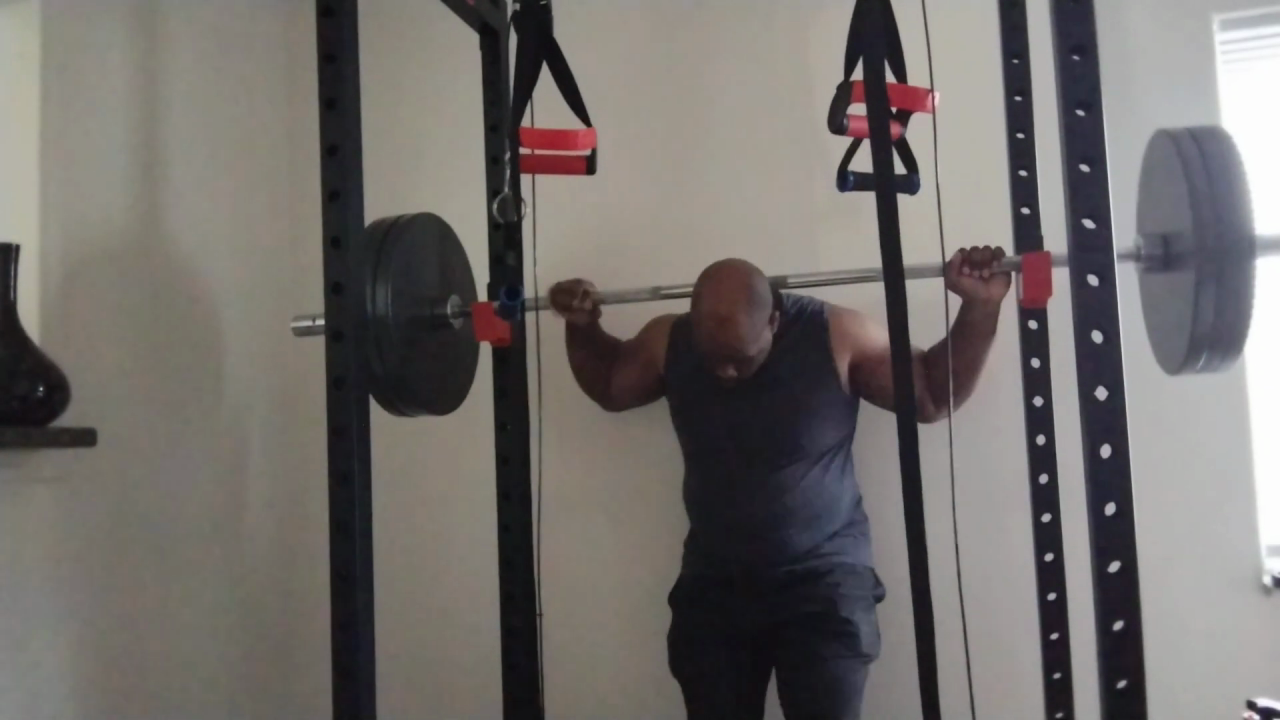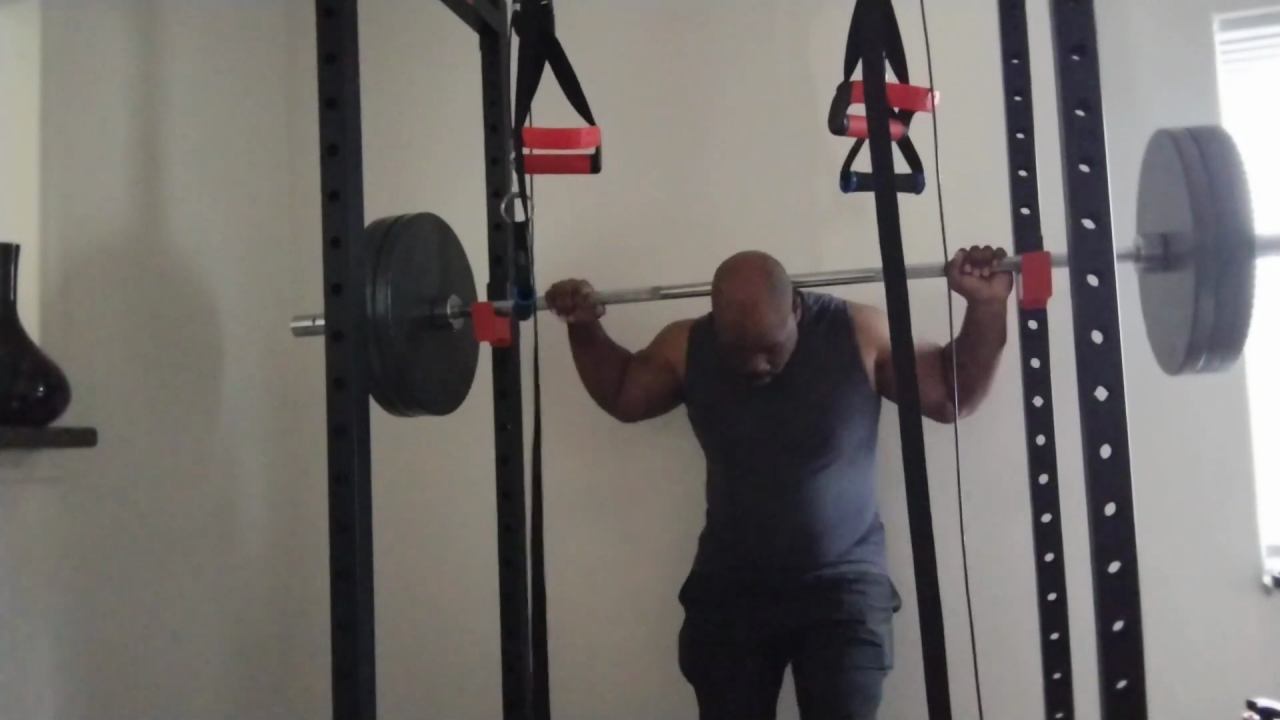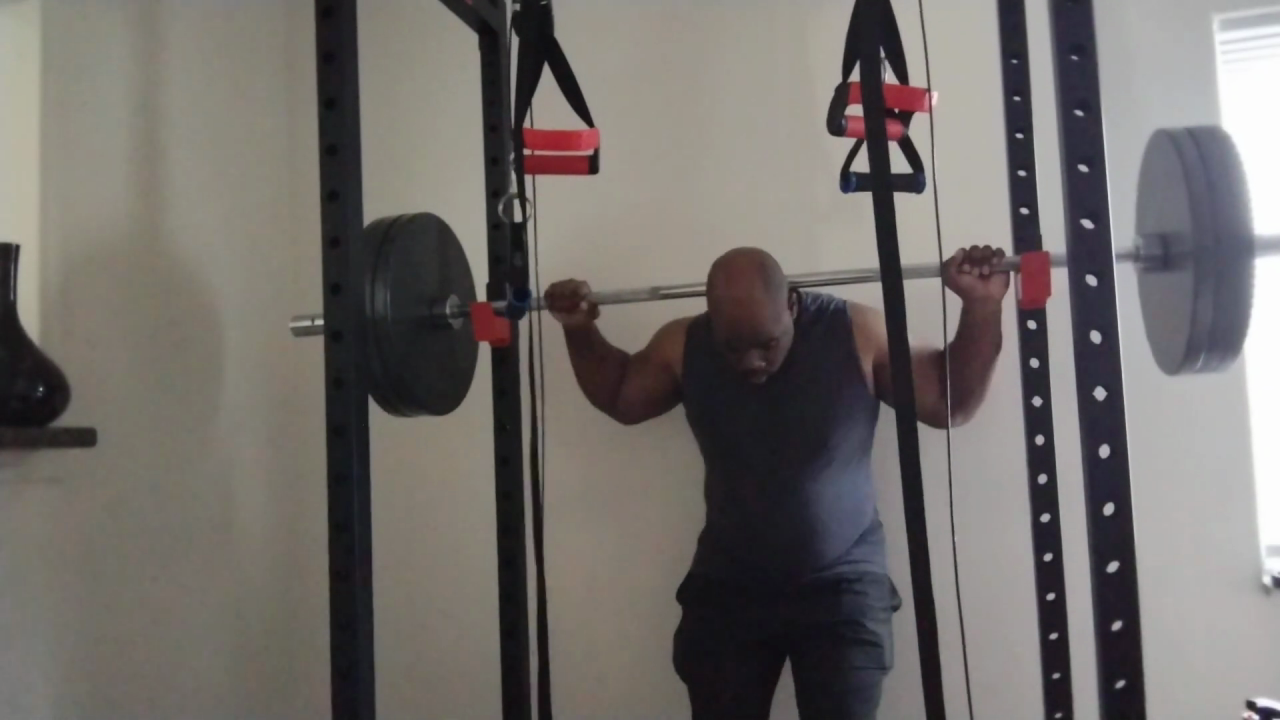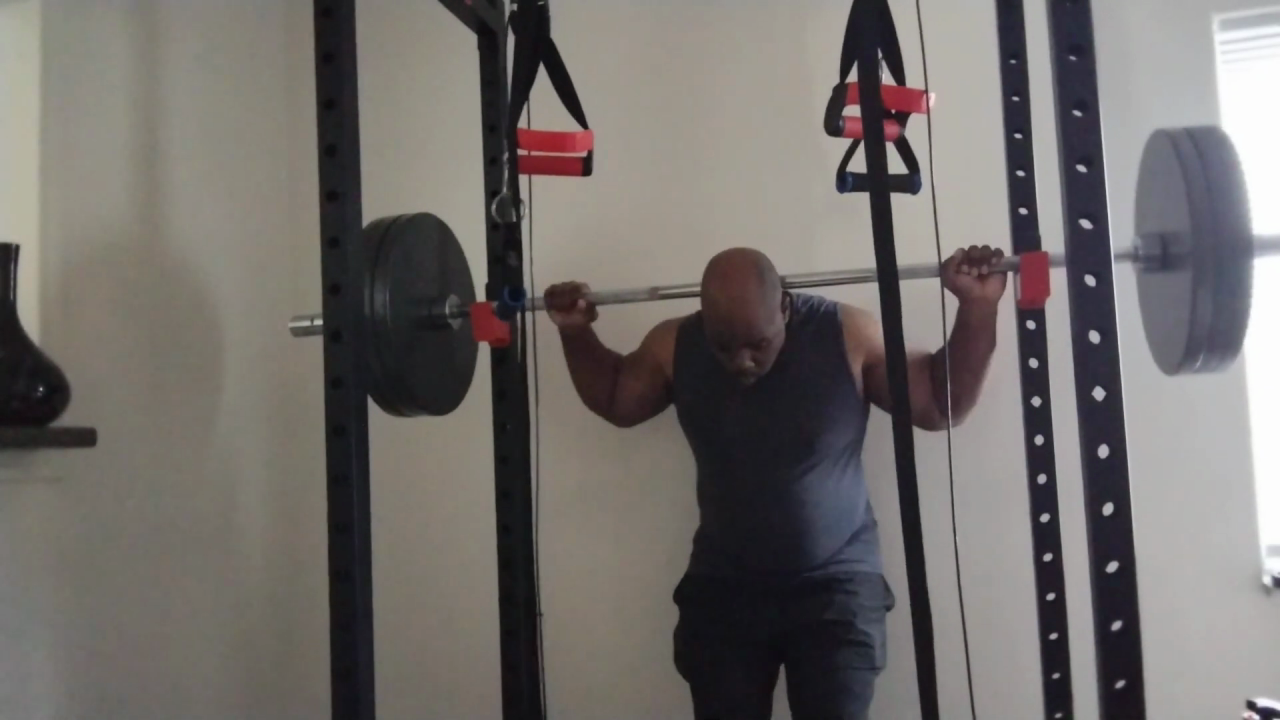
dt=0.3s
person 1, frame 1
left shoulder: (837, 335)
right shoulder: (669, 341)
left elbow: (933, 396)
right elbow: (610, 387)
left wrist: (979, 307)
right wrist: (581, 327)
left hip: (823, 579)
right hip: (715, 585)
person 1, frame 2
left shoulder: (860, 333)
right shoulder: (689, 346)
left elbow: (955, 396)
right elbow: (622, 394)
left wrist: (986, 307)
right wrist: (584, 328)
left hip: (842, 587)
right hip: (729, 589)
person 1, frame 3
left shoulder: (858, 334)
right shoulder: (684, 346)
left elbow: (951, 402)
right elbow: (620, 396)
left wrist: (981, 307)
right wrist: (580, 329)
left hip: (841, 587)
right hip: (727, 588)
person 1, frame 4
left shoulder: (849, 336)
right shoulder: (675, 345)
left elbow: (943, 405)
right elbow: (615, 401)
left wrist: (977, 308)
right wrist: (576, 333)
left hip: (835, 586)
right hip: (723, 589)
